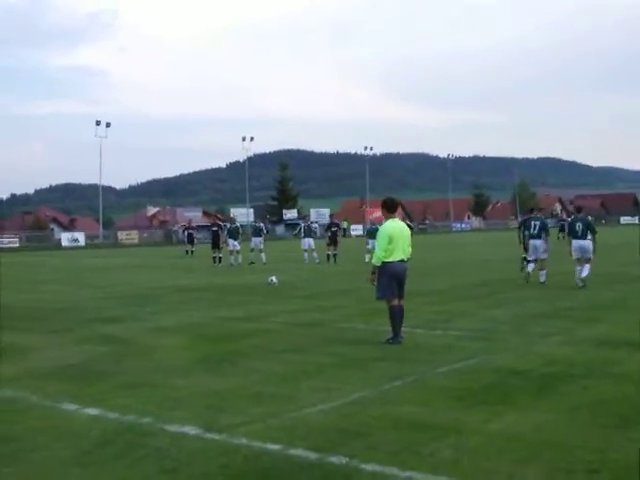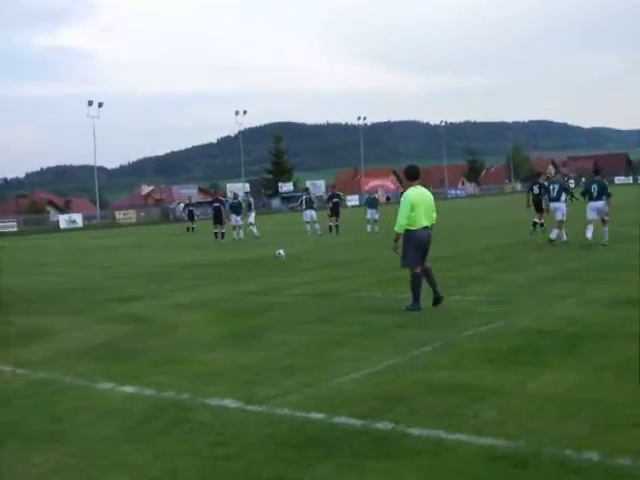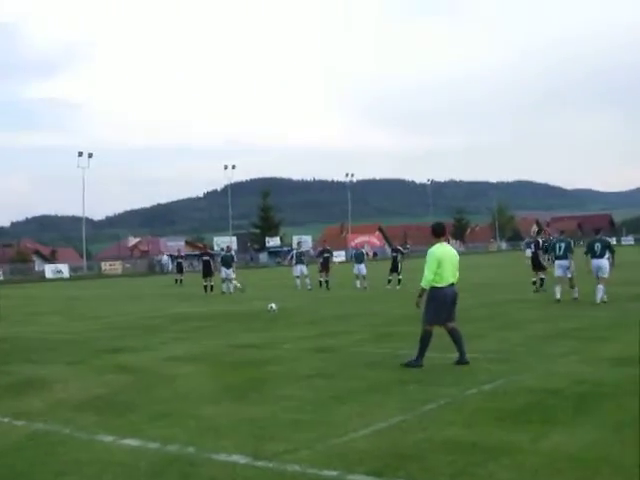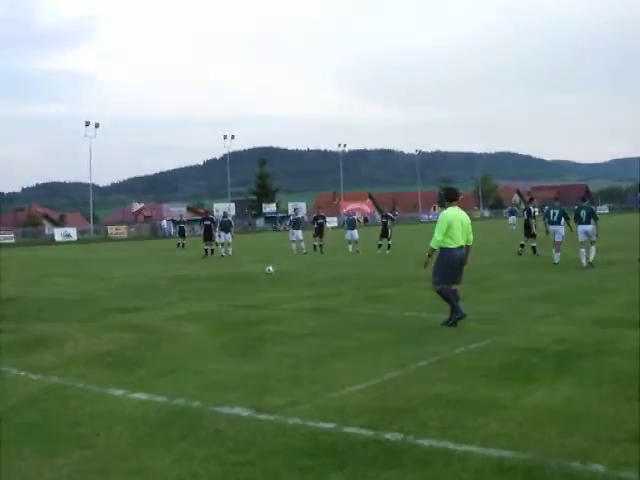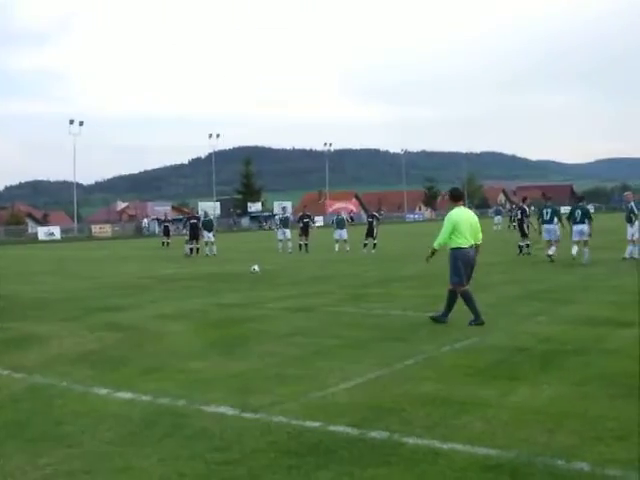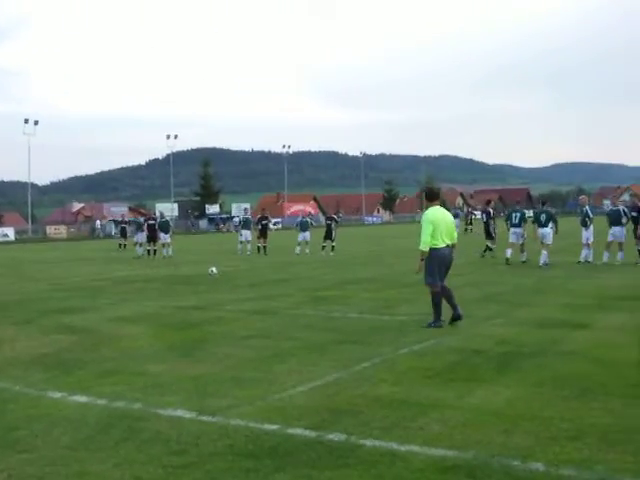
dt=0.4s
person 1, frame 1
left shoulder: (385, 228)
right shoulder: (404, 227)
left elbow: (379, 253)
right elbow: (409, 249)
left wrist: (373, 272)
left hip: (388, 266)
right hip: (402, 265)
left knee: (392, 301)
right knee: (399, 300)
left ankle: (396, 336)
right ankle: (398, 333)
person 1, frame 2
left shoulder: (408, 195)
right shoulder: (428, 194)
left elbow: (402, 221)
right elbow: (433, 216)
left wrist: (396, 240)
left hip: (412, 234)
right hip: (426, 232)
left knee: (415, 268)
right knee: (423, 265)
left ankle: (416, 303)
right ankle: (436, 293)
person 1, frame 3
left shoulder: (434, 251)
right shoulder: (453, 251)
left elbow: (428, 276)
left wrist: (420, 296)
left hip: (438, 291)
right hip: (452, 290)
left knee: (428, 325)
right knee: (450, 324)
left ankle: (418, 359)
right ankle: (462, 356)
person 1, frame 4
left shoulder: (445, 214)
right shoulder: (465, 215)
left elbow: (437, 238)
right elbow: (469, 239)
left wrist: (429, 255)
right wrist: (466, 256)
left hip: (447, 252)
right hip: (461, 252)
left knee: (438, 285)
right knee: (453, 285)
left ankle: (458, 311)
right ankle: (453, 317)
person 1, frame 5
left shoulder: (452, 215)
right shoulder: (472, 214)
left elbow: (442, 238)
right elbow: (478, 237)
left wrist: (431, 253)
right wrist: (475, 254)
left hip: (458, 253)
right hip: (470, 252)
left knee: (461, 287)
right knee: (454, 285)
left ankle: (477, 317)
right ankle: (444, 315)
person 1, frame 6
left shoulder: (428, 215)
right shoulder: (447, 214)
left elbow: (425, 240)
right elbow: (454, 237)
left wrist: (422, 259)
right wrist: (450, 253)
left hip: (435, 252)
right hip: (447, 251)
left knee: (434, 286)
right knee: (441, 285)
left ankle: (437, 320)
right ankle: (456, 311)
